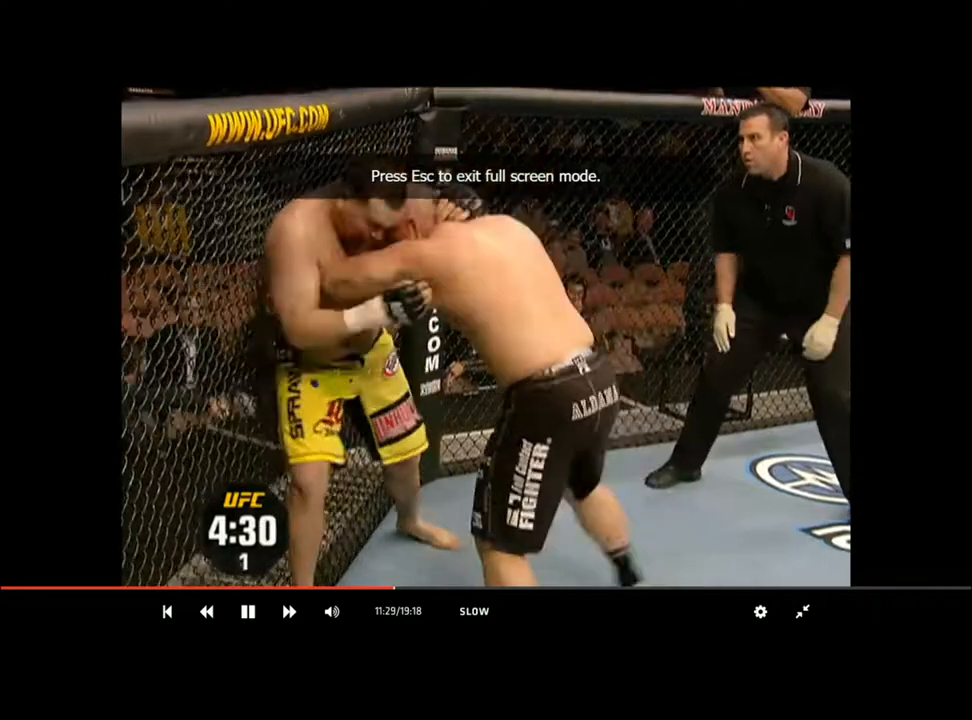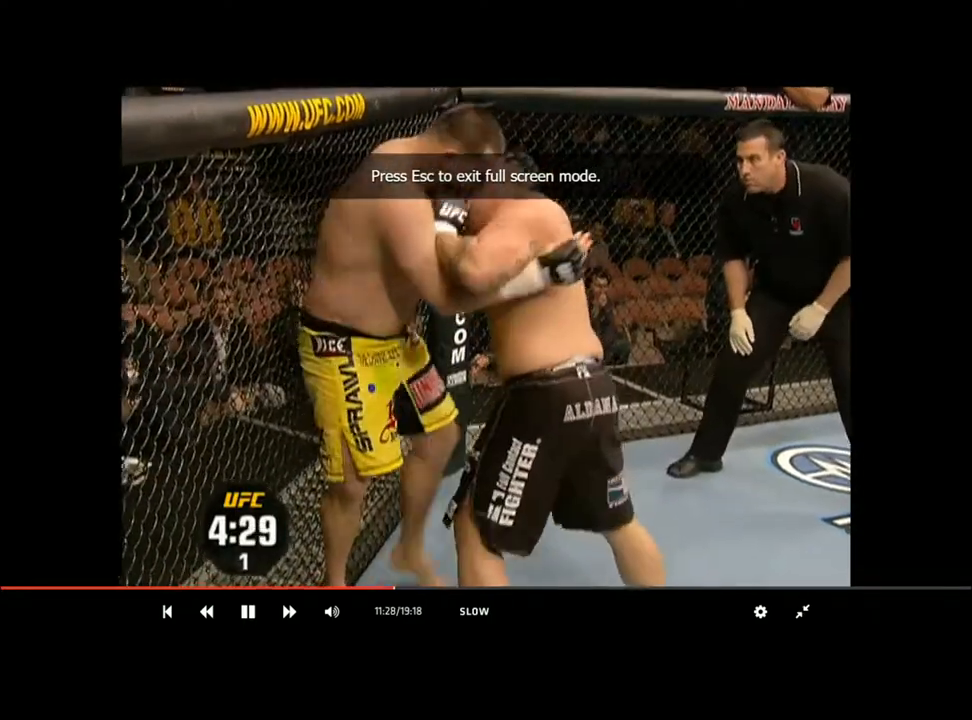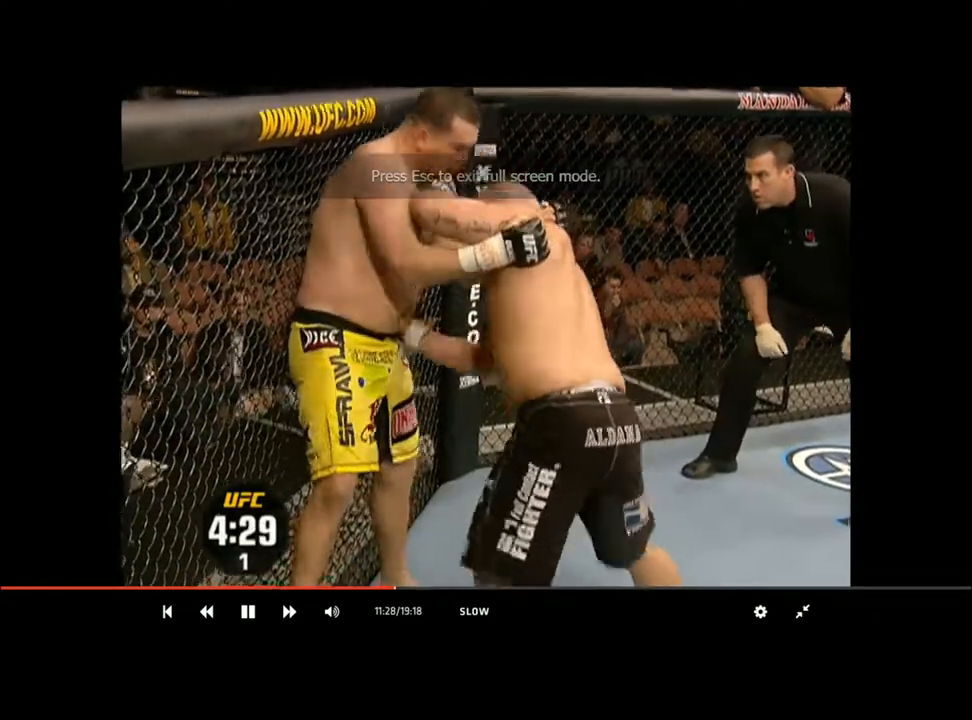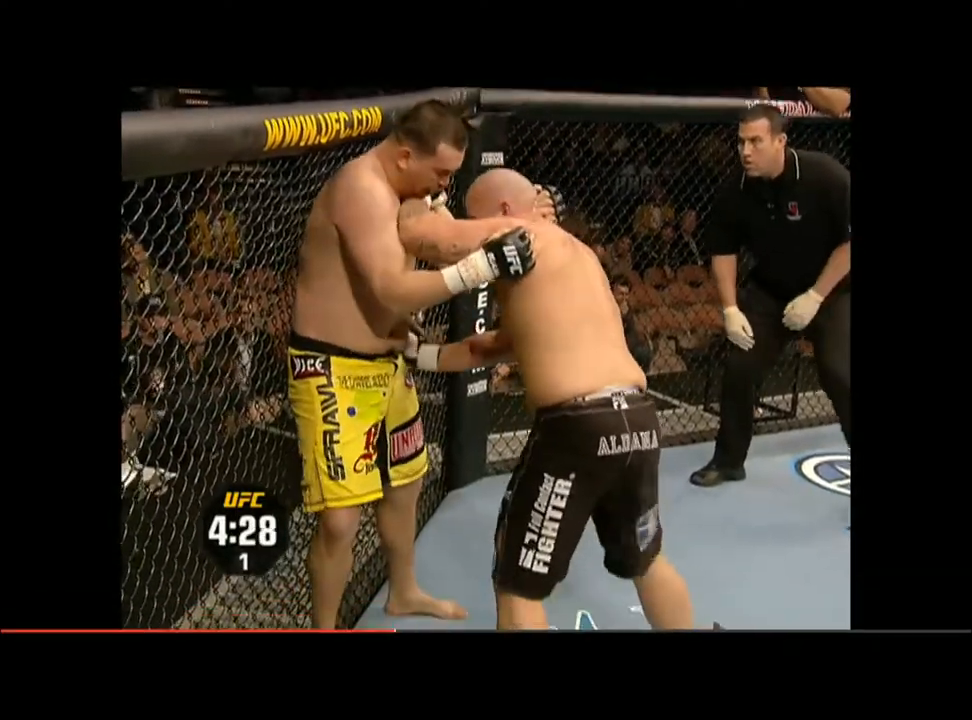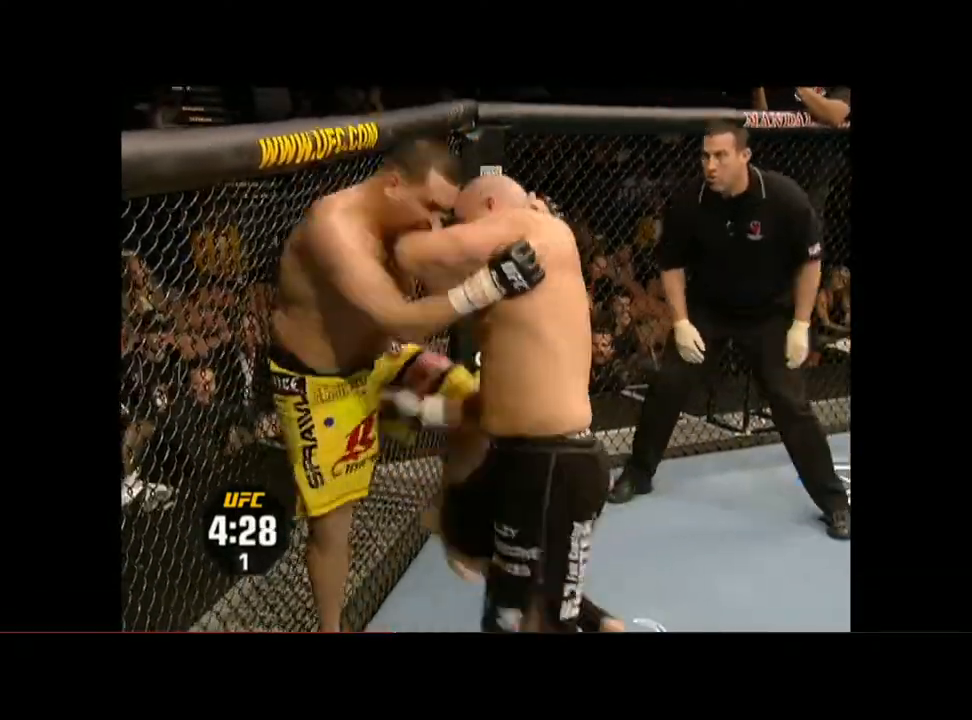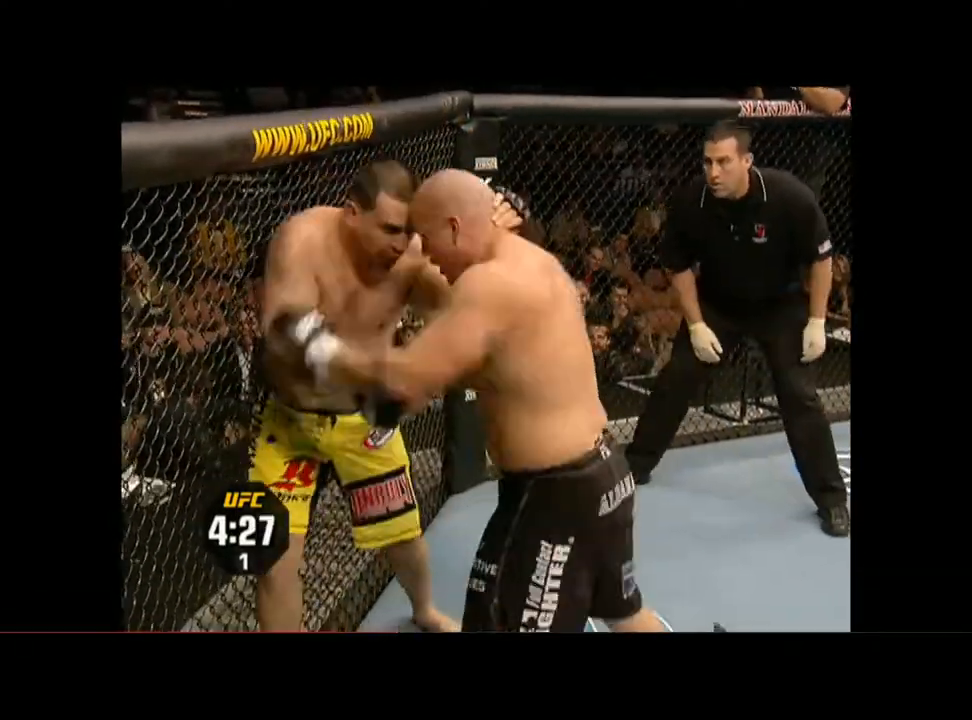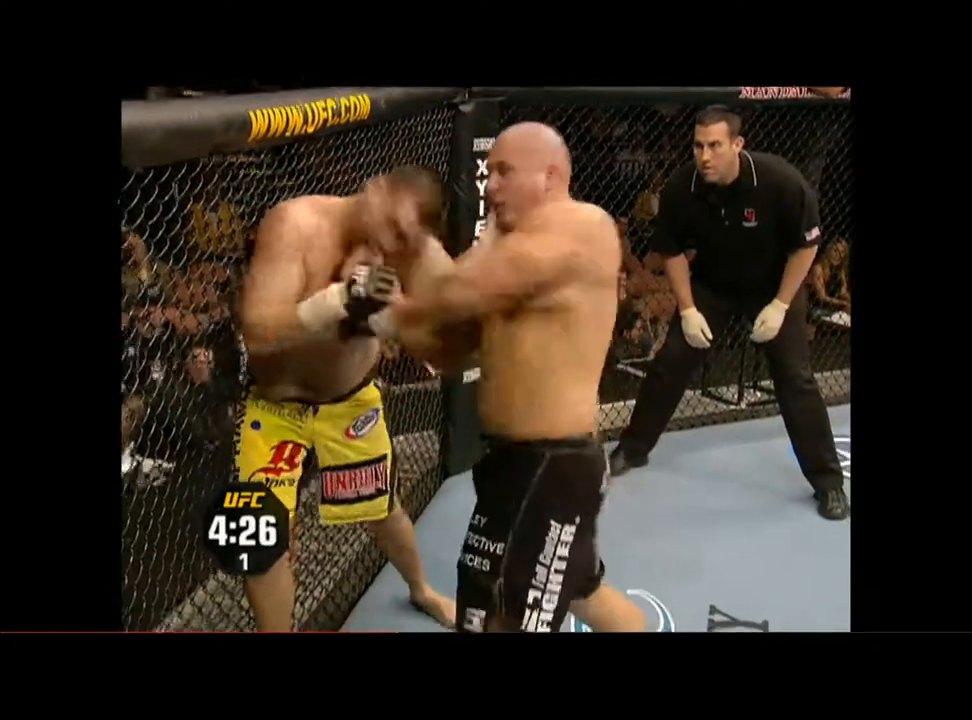
dt=0.7s
person 1, frame 1
left shoulder: (380, 213)
right shoulder: (295, 232)
right elbow: (300, 330)
left wrist: (453, 211)
right wrist: (379, 311)
left hip: (373, 353)
right hip: (311, 364)
left knee: (406, 452)
right knee: (310, 484)
left ankle: (410, 519)
right ankle: (303, 591)
person 1, frame 2
left shoulder: (406, 157)
right shoulder: (398, 198)
right elbow: (447, 296)
right wrist: (539, 274)
left hip: (391, 333)
right hip: (343, 349)
left knee: (438, 437)
right knee: (351, 483)
left ankle: (410, 549)
right ankle: (335, 583)
person 1, frame 3
left shoulder: (410, 175)
right shoulder: (378, 163)
right elbow: (406, 263)
right wrist: (496, 249)
left hip: (383, 347)
right hip: (333, 343)
left knee: (397, 469)
right knee: (337, 486)
left ankle: (396, 580)
person 1, frame 4
left shoulder: (399, 189)
right shoulder: (362, 187)
left elbow: (444, 237)
right elbow: (395, 292)
left wrist: (515, 226)
right wrist: (482, 266)
left hip: (386, 365)
right hip: (331, 371)
left knee: (404, 485)
right knee: (340, 521)
left ankle: (404, 593)
right ankle: (323, 628)
person 1, frame 5
left shoulder: (408, 211)
right shoulder: (333, 228)
right elbow: (399, 321)
right wrist: (487, 285)
left hip: (379, 357)
right hip: (316, 379)
right knee: (330, 523)
right ankle: (330, 634)
person 1, frame 6
left shoulder: (414, 256)
right shoulder: (304, 237)
right elbow: (283, 336)
left hip: (367, 415)
right hip: (290, 415)
left knee: (402, 533)
right knee: (277, 562)
left ankle: (425, 609)
person 1, frame 7
left shoulder: (416, 254)
right shoulder: (295, 222)
right elbow: (259, 332)
right wrist: (339, 299)
left hip: (349, 401)
right hip: (273, 401)
left knee: (384, 511)
left ankle: (421, 590)
right ankle: (278, 636)
person 2, frame 1
left shoulder: (425, 255)
right shoulder: (505, 227)
left elbow: (335, 281)
left hip: (545, 401)
right hip: (592, 377)
left knee: (499, 545)
right knee: (583, 484)
right ankle: (625, 571)
person 2, frame 2
left shoulder: (515, 219)
right shoulder: (542, 210)
left elbow: (476, 270)
left wrist: (439, 234)
left hip: (543, 398)
right hip: (593, 389)
left knee: (475, 534)
right knee: (617, 522)
person 2, frame 3
right shoulder: (552, 268)
right elbow: (484, 358)
right wrist: (413, 333)
left hip: (559, 423)
right hip: (614, 418)
left knee: (496, 570)
right knee: (634, 550)
person 2, frame 4
left shoulder: (523, 238)
right shoulder: (575, 252)
right elbow: (503, 343)
right wrist: (426, 353)
left hip: (577, 430)
right hip: (637, 420)
left knee: (517, 586)
right knee: (646, 561)
person 2, frame 5
left shoulder: (531, 227)
left elbow: (413, 255)
left hip: (552, 466)
right hip: (533, 455)
left knee: (540, 625)
right knee: (460, 526)
person 2, frame 6
left shoulder: (494, 283)
right shoulder: (535, 265)
left elbow: (408, 379)
left wrist: (321, 349)
left hip: (552, 493)
right hip: (601, 474)
right knee: (624, 610)
person 2, frame 7
left shoulder: (580, 225)
right shoulder: (510, 234)
left elbow: (465, 293)
left wrist: (393, 312)
left hip: (548, 467)
right hip: (523, 458)
left knee: (503, 619)
right knee: (582, 588)
person 3, frame 1
left shoulder: (827, 184)
right shoulder: (735, 190)
left elbow: (847, 256)
right elbow: (726, 249)
left wrist: (831, 321)
right wrist: (725, 305)
left hip: (818, 307)
right hip: (756, 301)
left knee: (835, 398)
right knee: (716, 377)
left ankle: (848, 486)
right ankle: (685, 463)
person 3, frame 2
left shoulder: (828, 189)
right shoulder: (737, 200)
left elbow: (849, 256)
right elbow: (733, 257)
left wrist: (819, 309)
right wrist: (738, 311)
left hip: (835, 297)
right hip: (773, 293)
left knee: (848, 380)
right knee: (732, 366)
right ankle: (706, 453)
person 3, frame 3
left shoulder: (837, 198)
right shoulder: (751, 212)
right elbow: (751, 272)
left wrist: (851, 327)
right wrist: (763, 325)
left hip: (843, 300)
right hip: (790, 297)
right knee: (743, 362)
right ankle: (721, 453)
person 3, frame 4
left shoulder: (826, 175)
right shoulder: (735, 191)
left elbow: (849, 241)
right elbow: (722, 250)
left wrist: (815, 296)
right wrist: (731, 308)
left hip: (831, 291)
right hip: (769, 292)
left knee: (840, 376)
right knee: (739, 369)
right ankle: (728, 461)
person 3, frame 5
left shoulder: (785, 198)
right shoulder: (688, 204)
left elbow: (810, 260)
right elbow: (672, 265)
left wrist: (800, 325)
right wrist: (680, 322)
left hip: (769, 314)
right hip: (706, 311)
left knee: (791, 404)
right knee: (667, 389)
left ankle: (833, 500)
right ankle: (638, 474)
person 3, frame 6
left shoulder: (790, 197)
right shoulder: (689, 203)
left elbow: (820, 258)
right elbow: (679, 265)
left wrist: (817, 321)
right wrist: (696, 324)
left hip: (780, 304)
right hip: (714, 304)
left knee: (799, 395)
right knee: (674, 381)
left ankle: (831, 497)
right ankle: (637, 464)
person 3, frame 7
left shoulder: (781, 181)
right shoulder: (680, 188)
left elbow: (806, 245)
right elbow: (672, 251)
left wrist: (779, 305)
right wrist: (687, 309)
left hip: (775, 286)
right hip: (710, 284)
left knee: (795, 377)
right knee: (671, 362)
left ankle: (828, 481)
right ankle: (633, 448)
